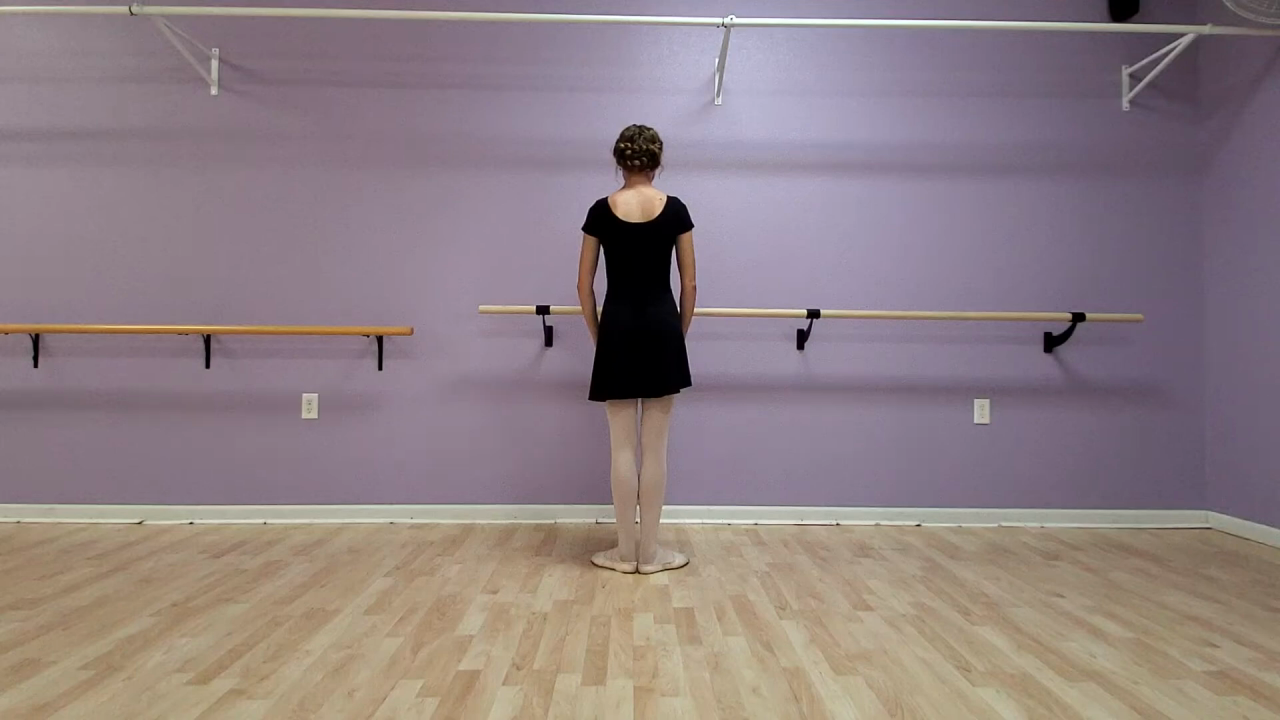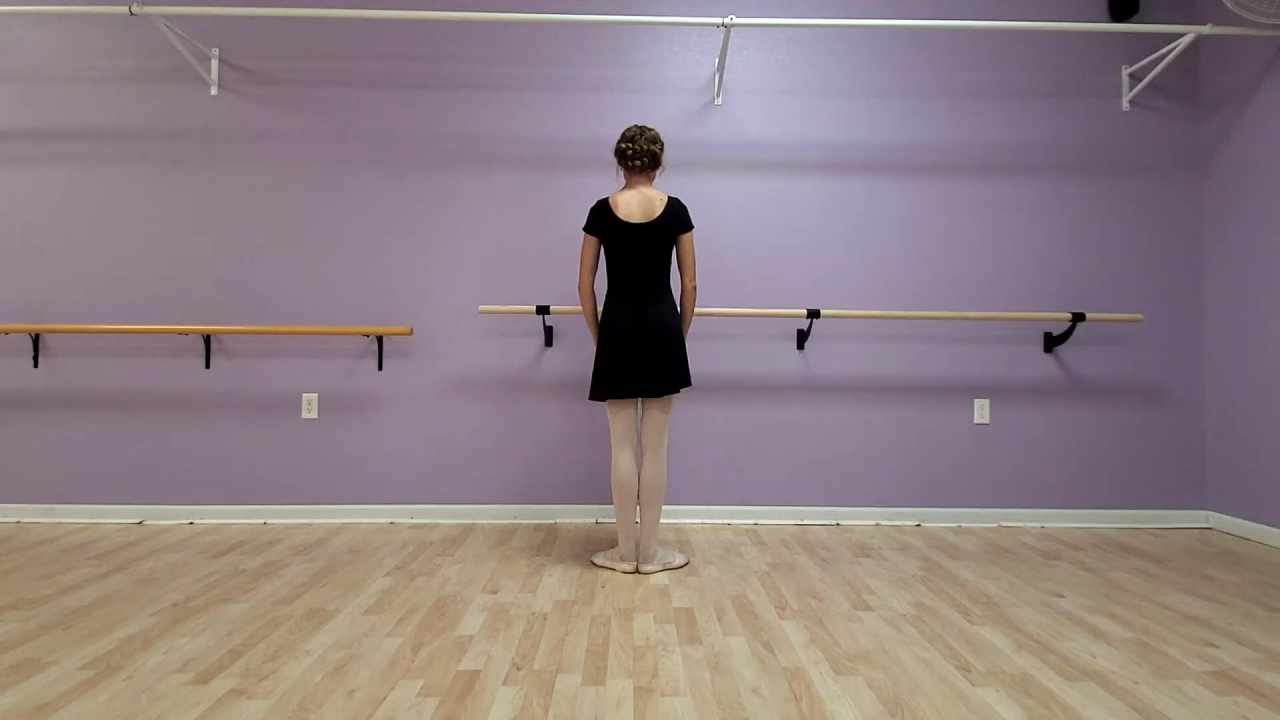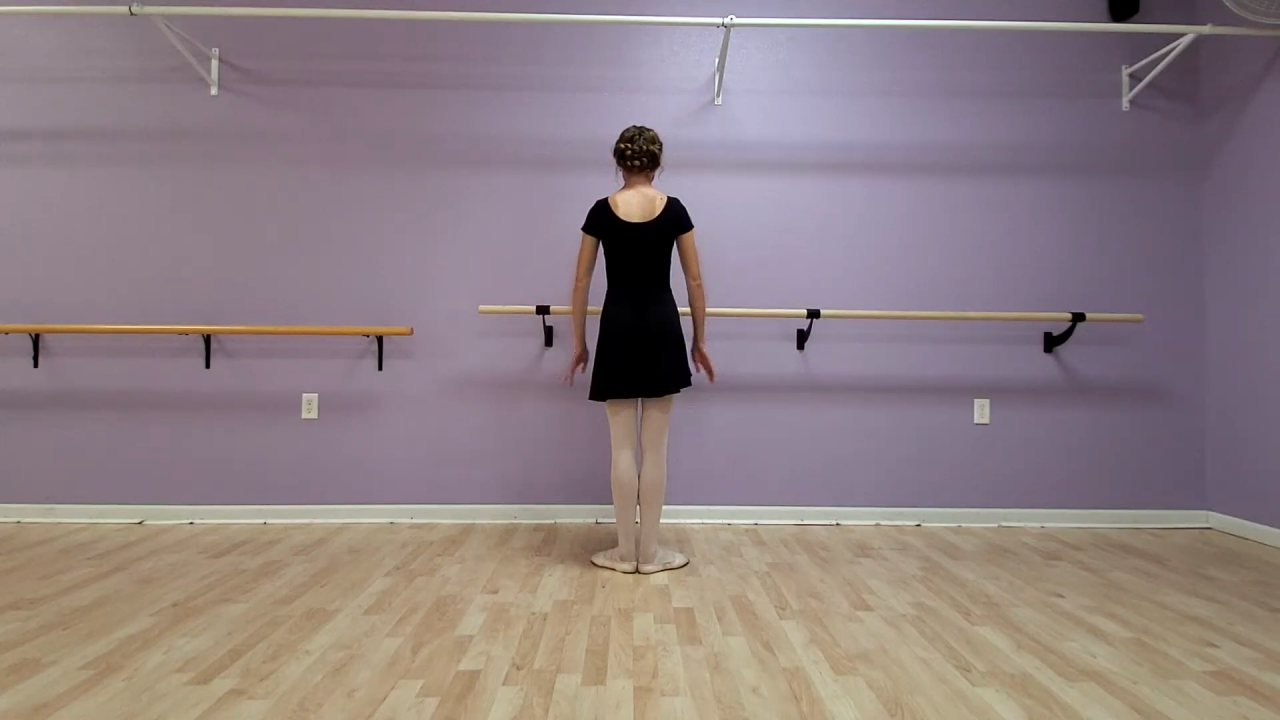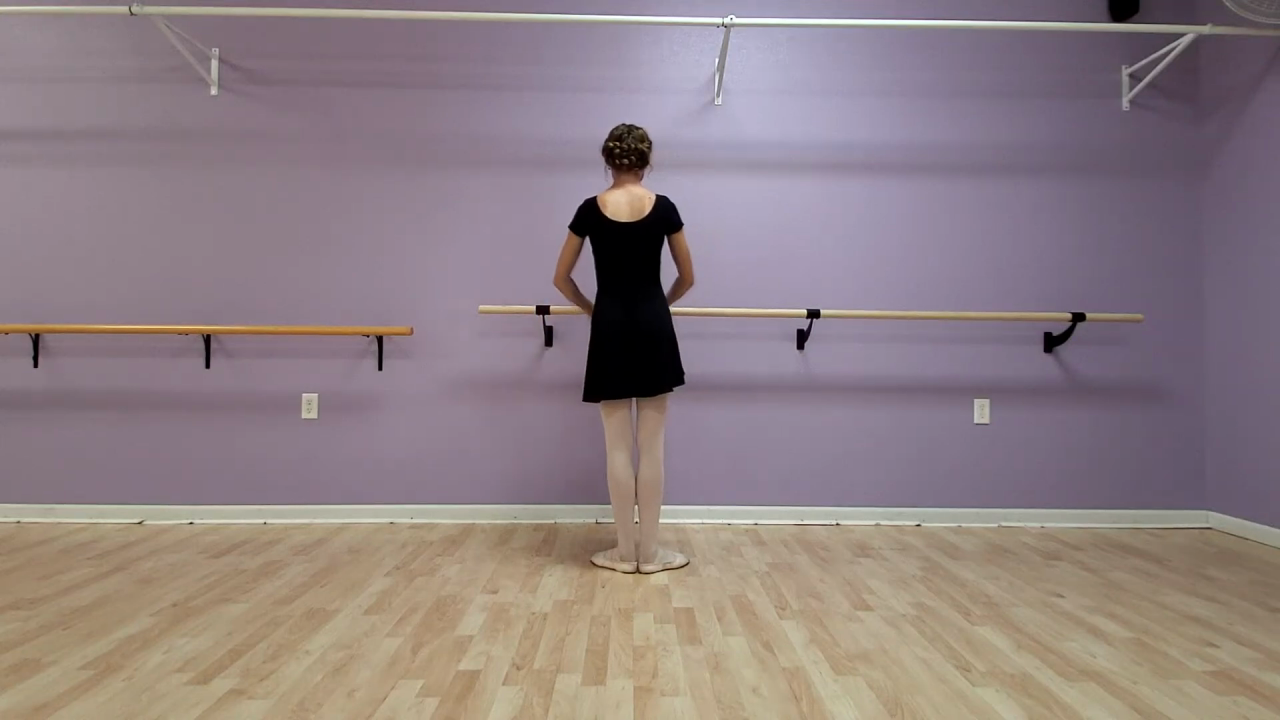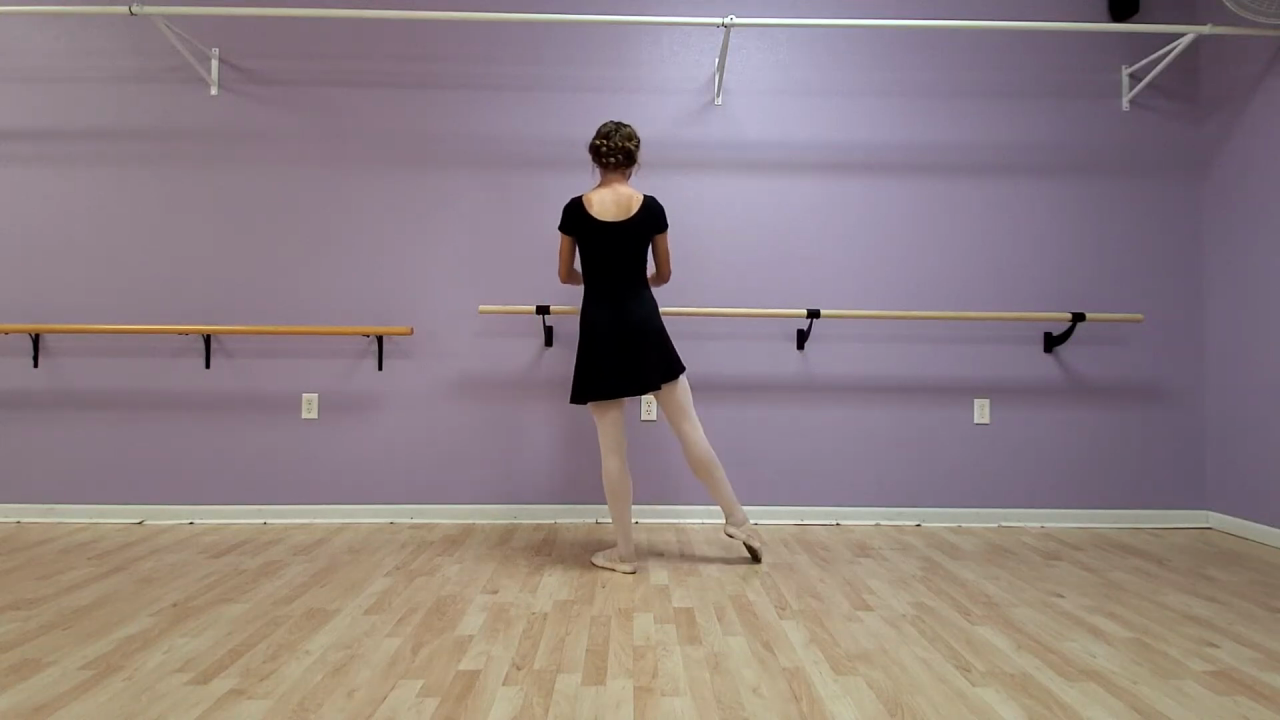
dt=1s
person 1, frame 1
left shoulder: (602, 210)
right shoulder: (674, 209)
left elbow: (585, 285)
right elbow: (689, 283)
left wrist: (597, 334)
right wrist: (679, 332)
left hip: (618, 327)
right hip: (661, 326)
left knee: (622, 446)
right knee: (655, 447)
left ankle: (625, 550)
right ankle: (650, 550)
person 1, frame 2
left shoulder: (602, 211)
right shoulder: (675, 210)
left elbow: (585, 285)
right elbow: (689, 284)
left wrist: (598, 336)
right wrist: (680, 334)
left hip: (618, 328)
right hip: (661, 328)
left knee: (623, 446)
right knee: (655, 447)
left ankle: (625, 551)
right ankle: (649, 551)
person 1, frame 3
left shoulder: (602, 211)
right shoulder: (673, 209)
left elbow: (581, 284)
right elbow: (695, 281)
left wrist: (578, 342)
right wrist: (700, 340)
left hip: (619, 329)
right hip: (661, 328)
left knee: (622, 446)
right knee: (654, 447)
left ankle: (625, 551)
right ankle: (649, 551)
person 1, frame 4
left shoulder: (590, 210)
right shoulder: (664, 208)
left elbow: (561, 278)
right elbow: (687, 277)
left hip: (610, 329)
right hip: (653, 328)
left knee: (618, 446)
right knee: (651, 445)
left ankle: (625, 551)
right ankle: (649, 551)
person 1, frame 5
left shoulder: (576, 209)
right shoulder: (651, 208)
left elbow: (566, 275)
right elbow: (663, 275)
left hip: (600, 330)
right hip: (643, 326)
left knee: (612, 447)
right knee: (689, 427)
left ankle: (623, 552)
right ankle: (737, 520)
